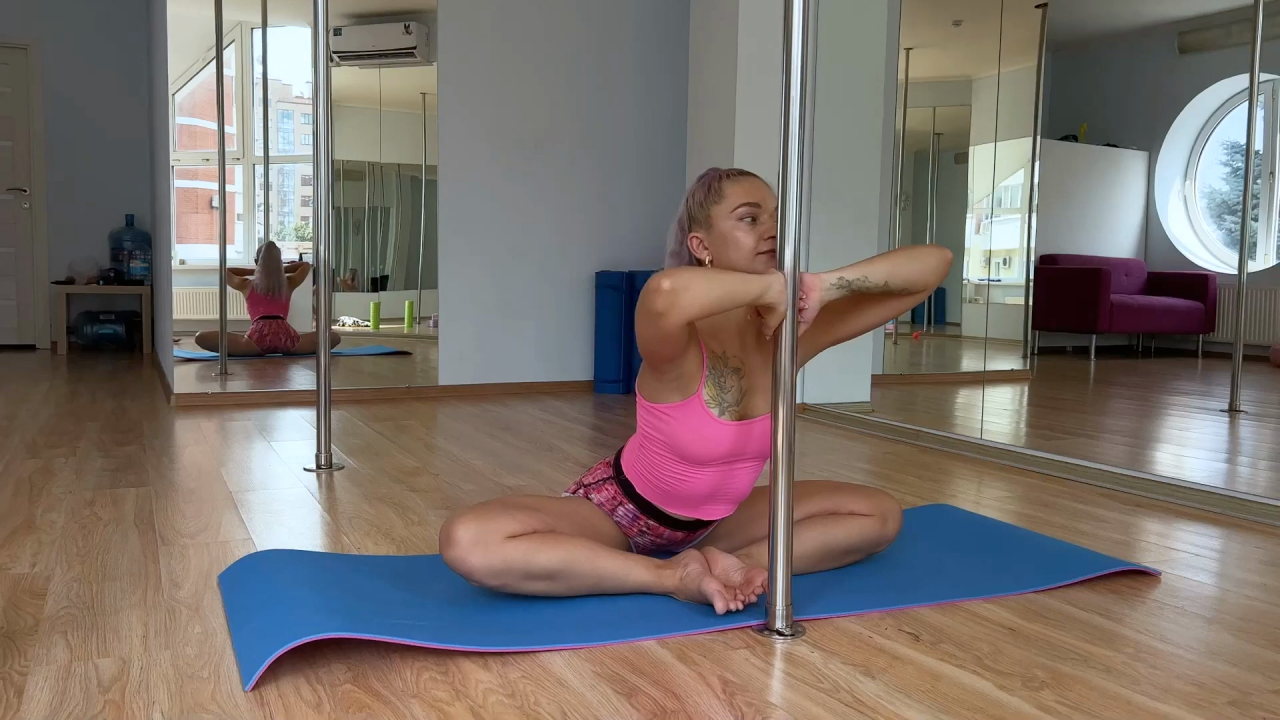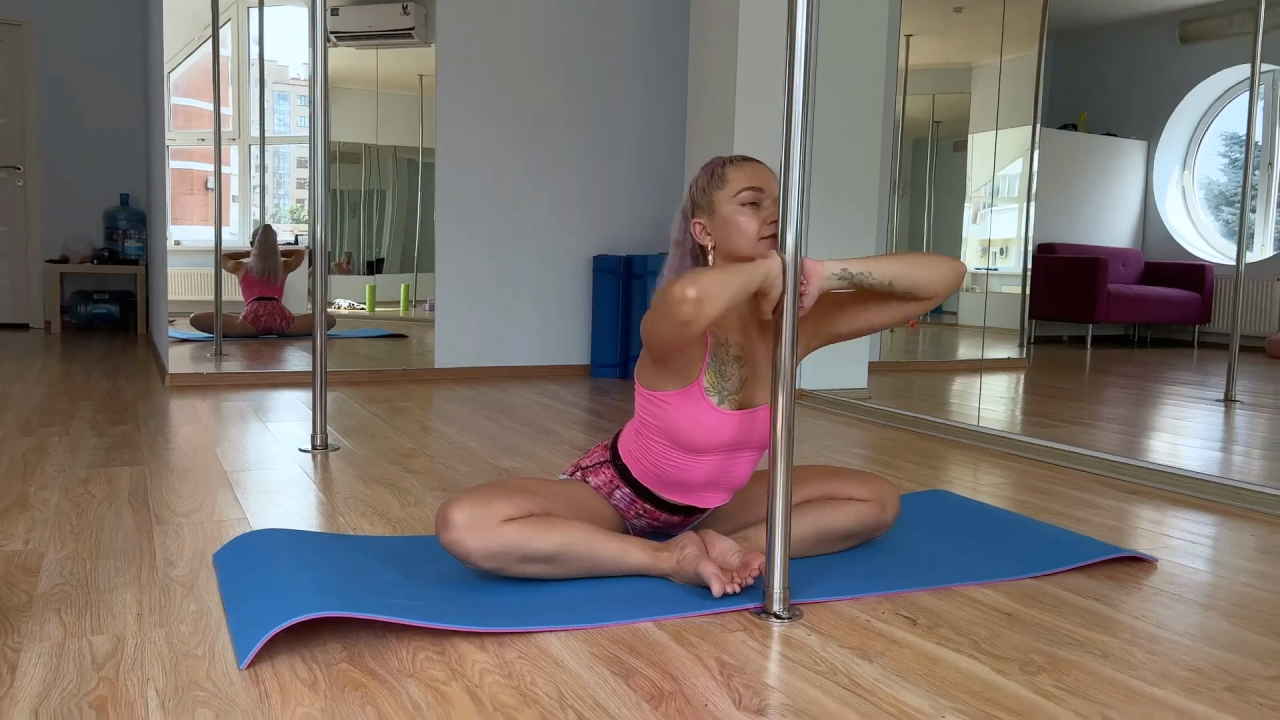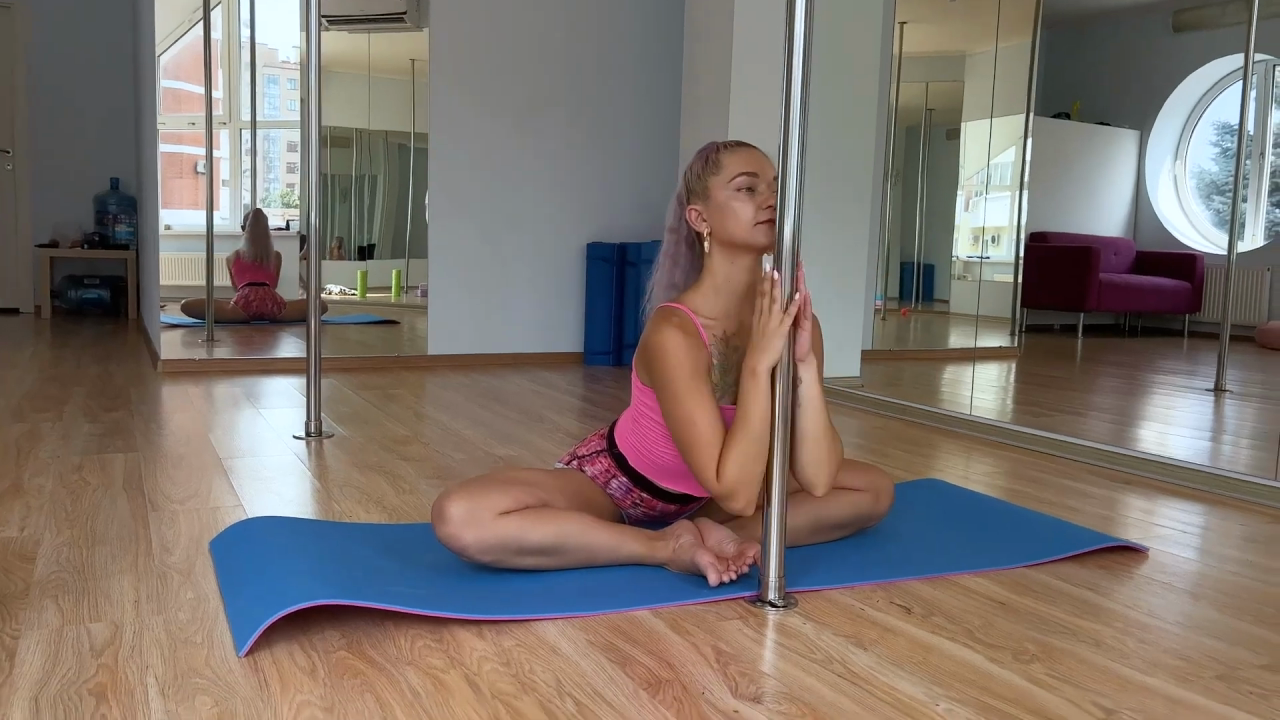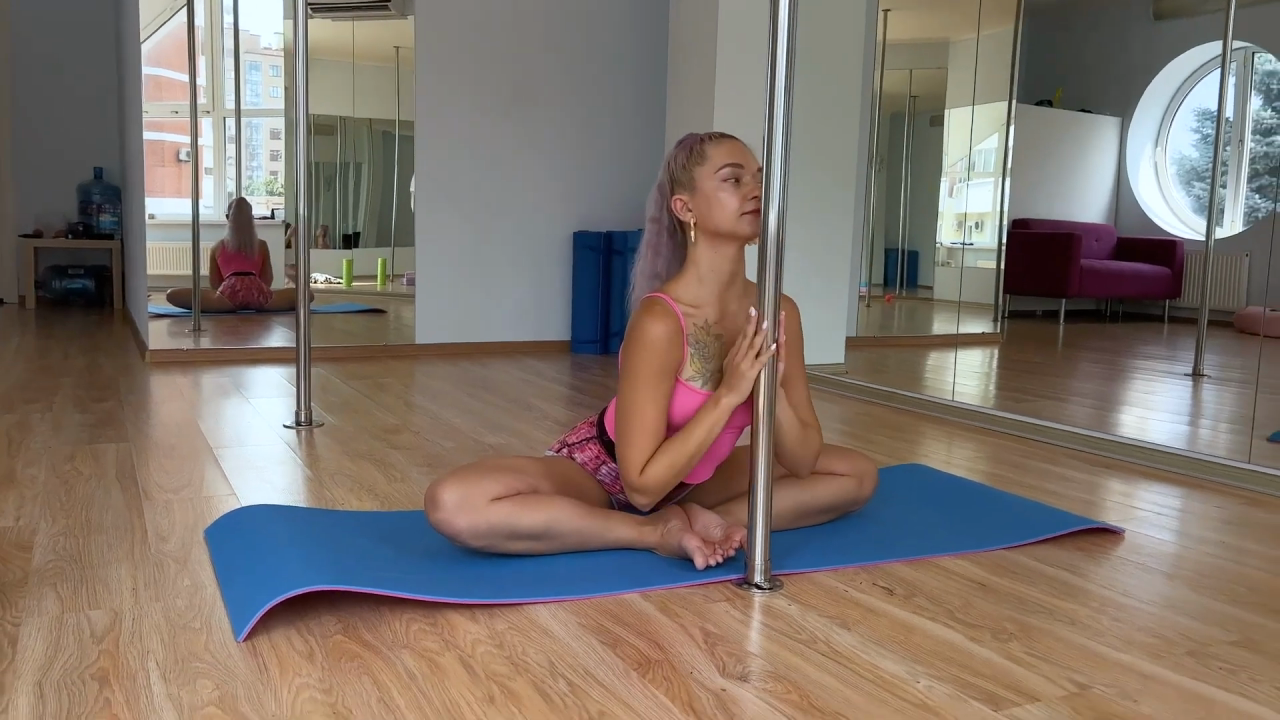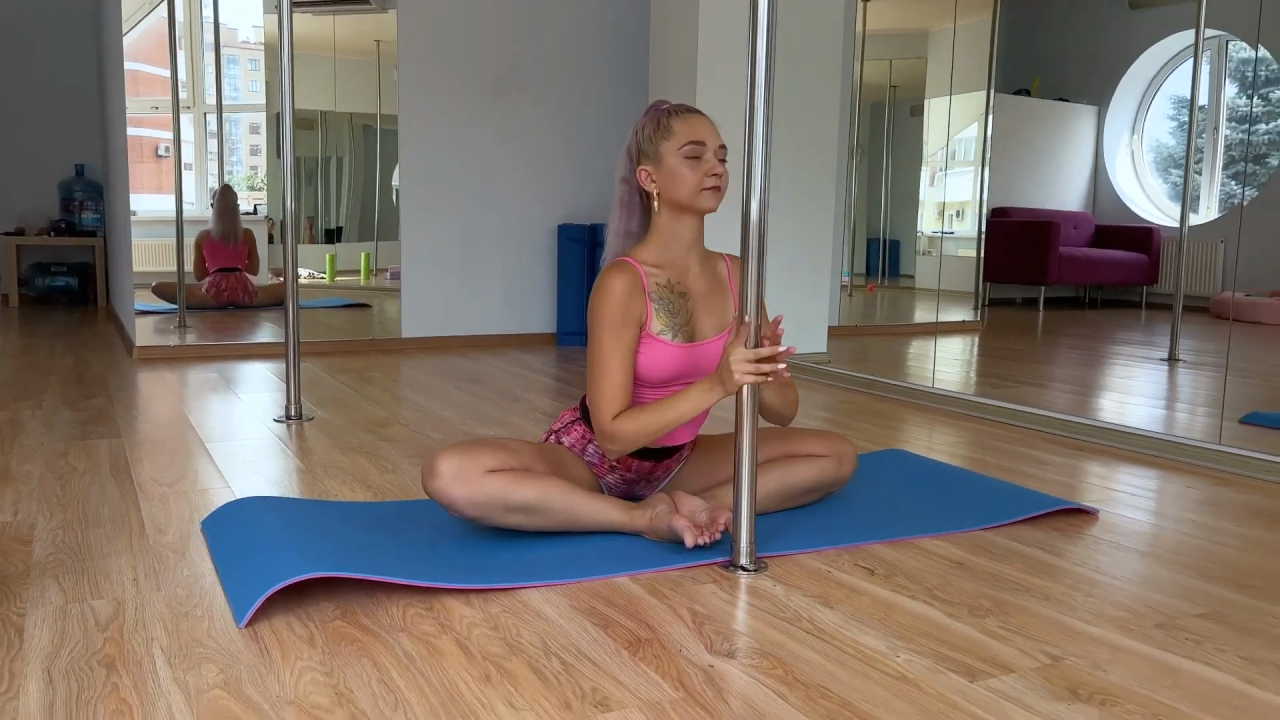
dt=0.5s
person 1, frame 1
left shoulder: (793, 333)
right shoulder: (679, 344)
left elbow: (935, 264)
right elbow: (667, 290)
left wrist: (827, 283)
right wrist: (770, 285)
left hip: (712, 521)
right hip: (618, 512)
left knee: (880, 514)
right knee: (467, 542)
left ankle: (718, 565)
right ankle: (674, 576)
person 1, frame 2
left shoulder: (798, 324)
right shoulder: (673, 328)
left elbow: (946, 276)
right elbow: (686, 296)
left wrist: (829, 273)
right wrist: (765, 269)
left hip: (707, 508)
right hip: (614, 497)
left knee: (877, 499)
right knee: (465, 525)
left ankle: (715, 548)
right ankle: (669, 558)
person 1, frame 3
left shoulder: (793, 326)
right shoulder: (673, 333)
left elbow: (817, 482)
right elbow: (736, 495)
left wrist: (805, 361)
right wrist: (760, 362)
left hip: (697, 498)
right hip: (609, 486)
left knee: (873, 490)
right knee: (459, 519)
left ankle: (712, 536)
right ankle: (667, 547)
person 1, frame 4
left shoulder: (779, 314)
right shoulder: (659, 322)
left elbow: (804, 460)
right elbow: (643, 485)
left wrist: (770, 391)
right wrist: (730, 395)
left hip: (688, 480)
right hip: (600, 473)
left knee: (857, 475)
right knee: (451, 505)
left ankle: (709, 522)
right ankle: (659, 533)
person 1, frame 5
left shoulder: (736, 276)
right shoulder: (623, 282)
left elbow: (784, 411)
right elbow: (613, 435)
left wrist: (757, 377)
right wrist: (717, 384)
left hip: (673, 462)
right hip: (588, 458)
left knee: (837, 456)
right knee: (448, 476)
right ankle: (645, 517)
